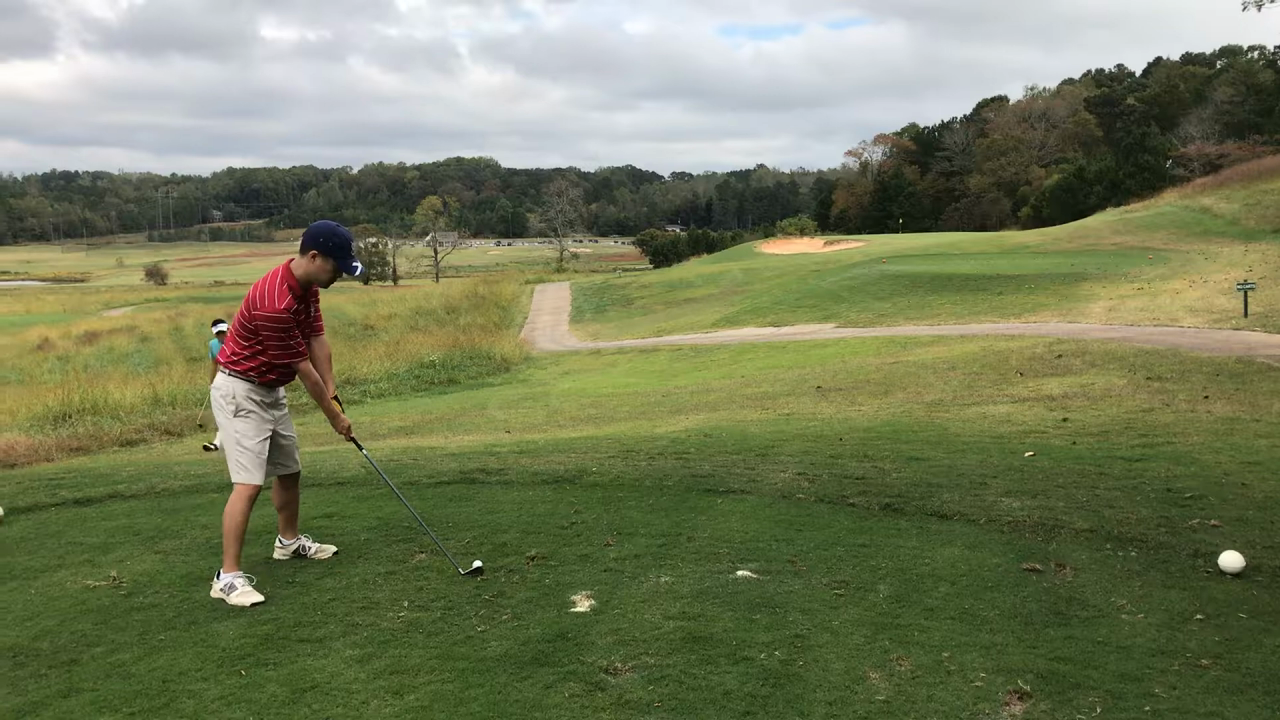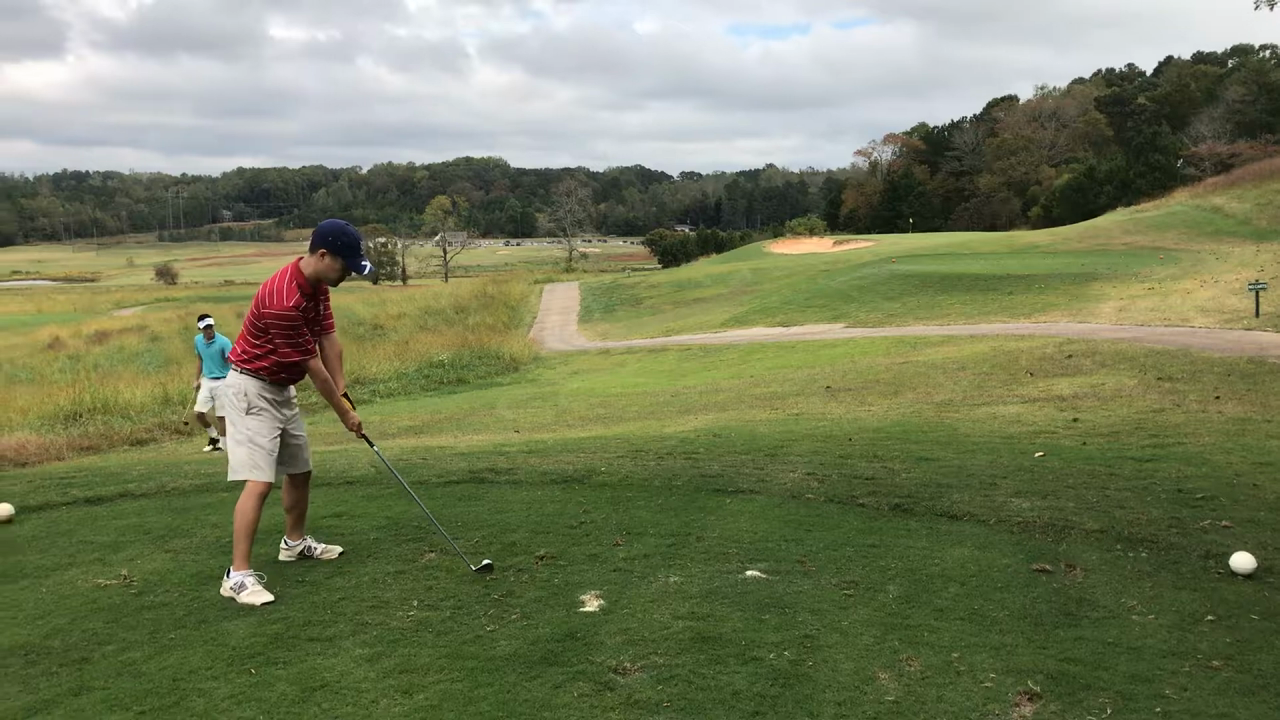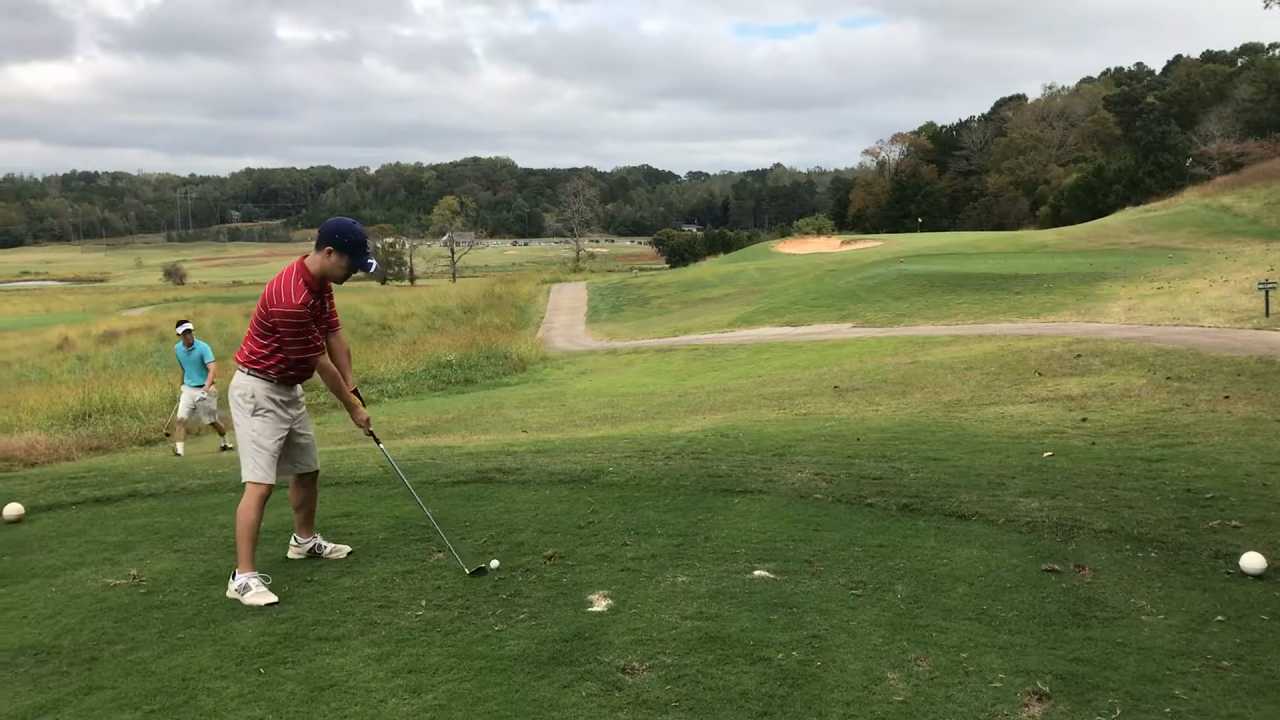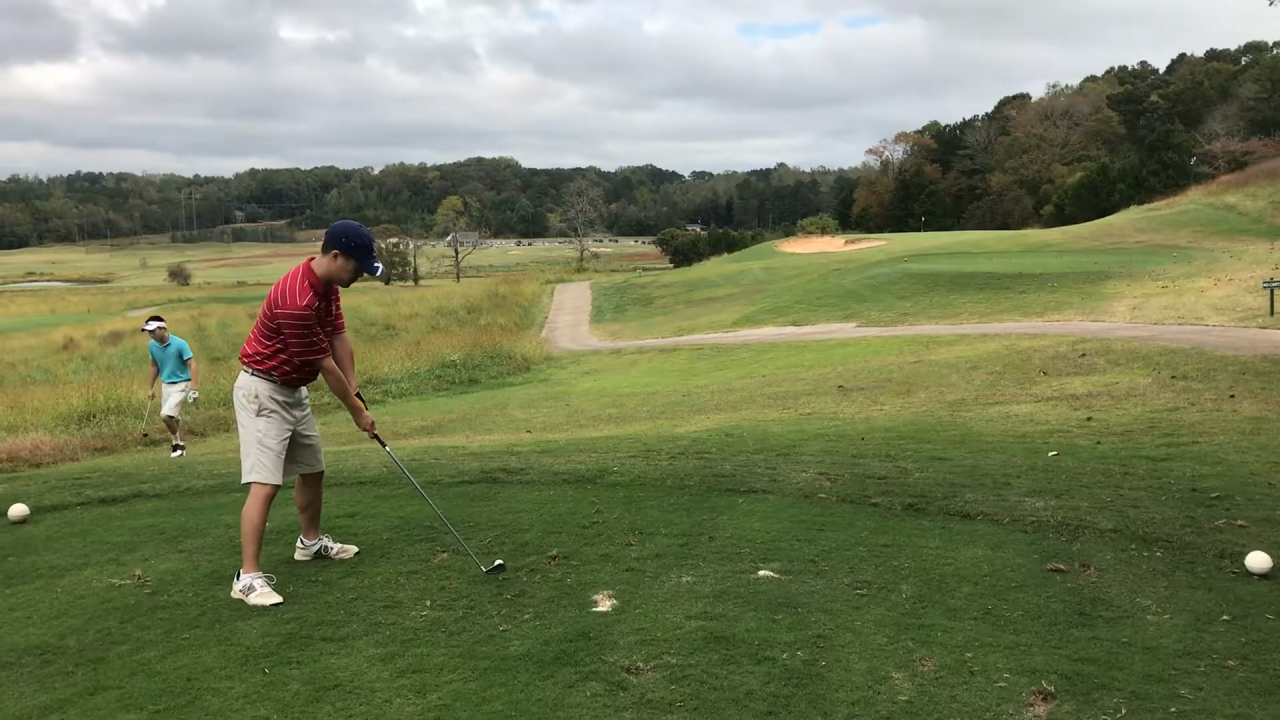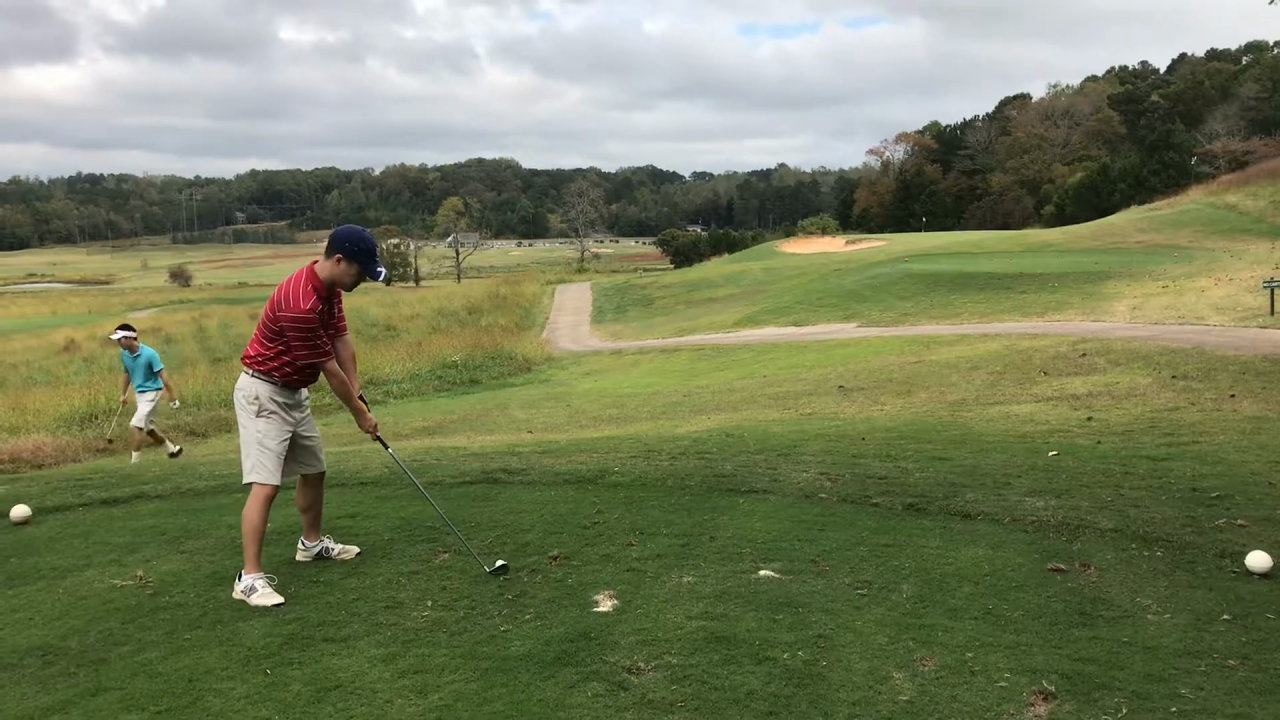
dt=0.3s
person 1, frame 1
left shoulder: (307, 286)
right shoulder: (275, 303)
left elbow: (317, 341)
right elbow: (302, 368)
left wrist: (333, 397)
right wrist: (333, 416)
left hip: (269, 391)
right hip: (240, 392)
left knee: (288, 470)
right knee: (249, 484)
left ankle: (289, 541)
right ankle: (227, 576)
person 1, frame 2
left shoulder: (316, 284)
right shoulder: (284, 300)
left elbow: (328, 340)
right elbow: (313, 366)
left wrist: (344, 394)
right wrist: (343, 413)
left hip: (280, 389)
right hip: (252, 390)
left knee: (298, 471)
right knee: (258, 482)
left ankle: (294, 542)
right ankle: (238, 574)
person 1, frame 3
left shoulder: (321, 283)
right shoulder: (290, 298)
left elbow: (335, 336)
right elbow: (320, 362)
left wrist: (353, 390)
right wrist: (352, 408)
left hip: (288, 389)
right hip: (259, 391)
left knee: (306, 469)
right knee: (260, 483)
left ankle: (304, 540)
right ankle: (243, 576)
person 1, frame 4
left shoulder: (327, 285)
right shoulder: (296, 299)
left elbow: (339, 340)
right elbow: (325, 366)
left wrist: (356, 393)
right wrist: (356, 411)
left hip: (293, 390)
right hip: (263, 392)
left knee: (312, 470)
right knee: (265, 484)
left ankle: (310, 542)
right ankle: (248, 576)
person 1, frame 5
left shoulder: (329, 287)
right shoulder: (299, 303)
left elbow: (342, 342)
right elbow: (328, 368)
left wrist: (359, 394)
right wrist: (359, 413)
left hip: (293, 391)
right hip: (263, 392)
left knee: (313, 469)
right knee: (265, 484)
left ankle: (312, 542)
right ankle: (249, 577)
